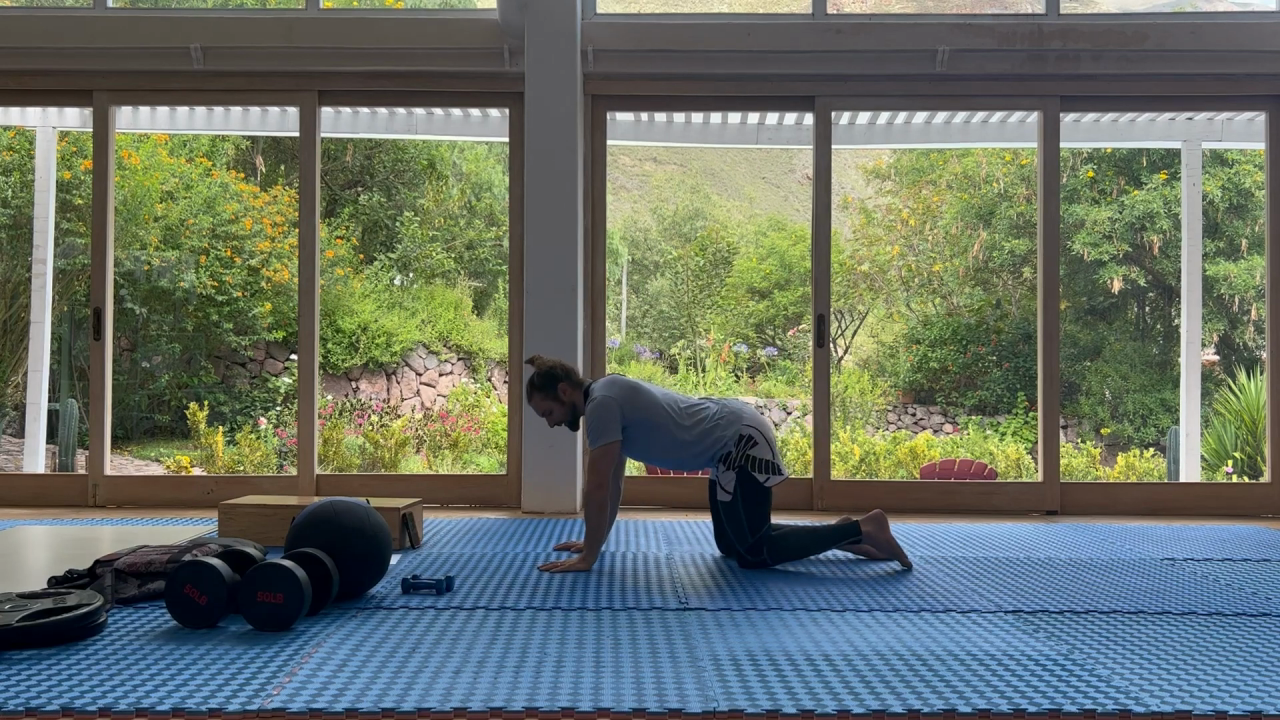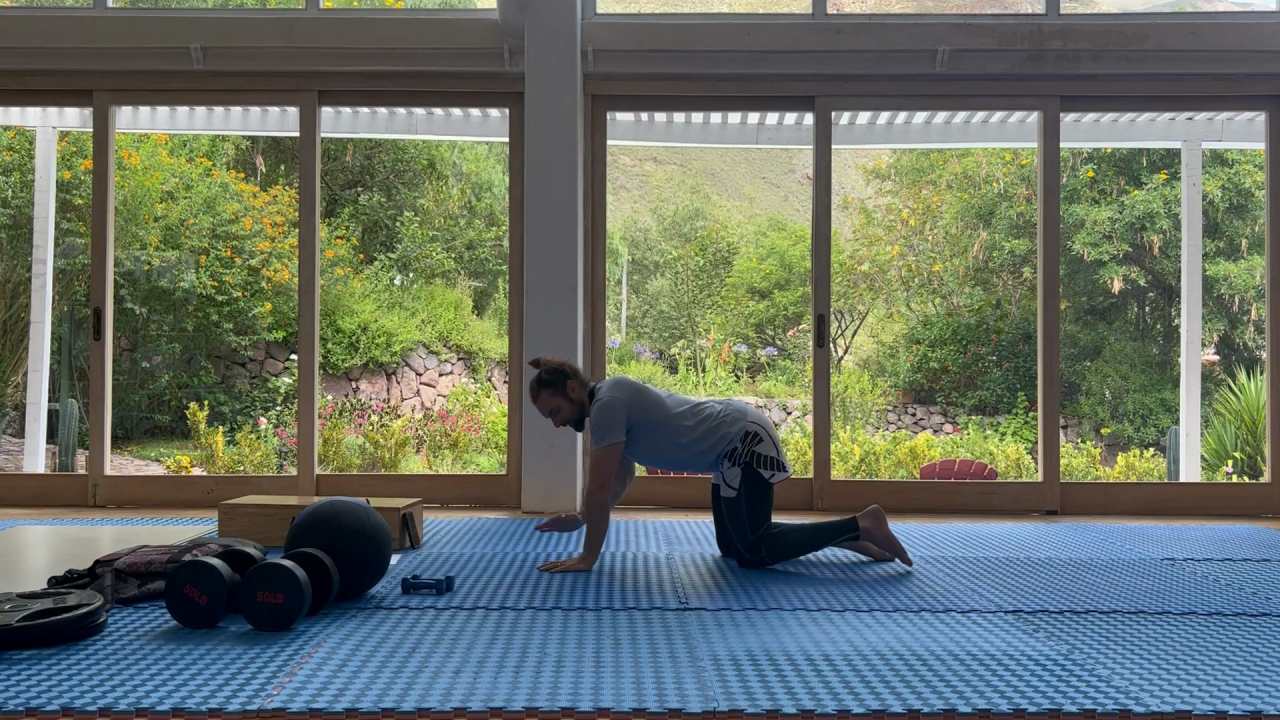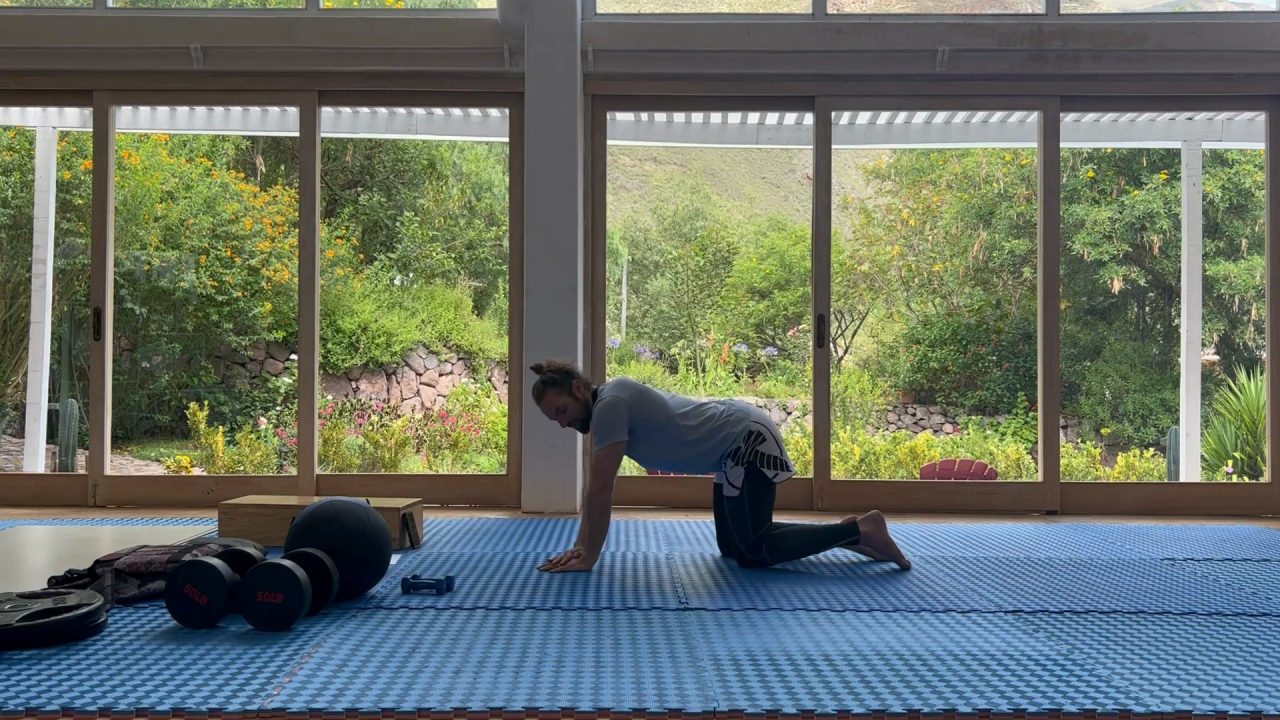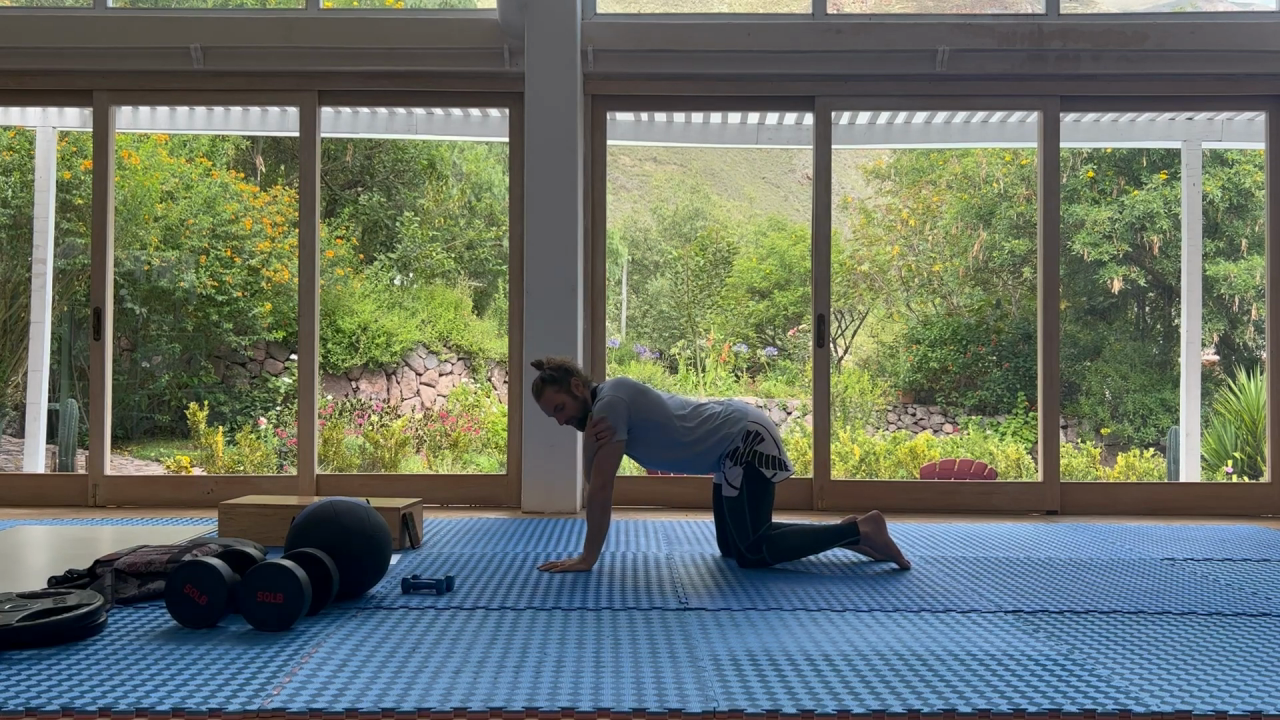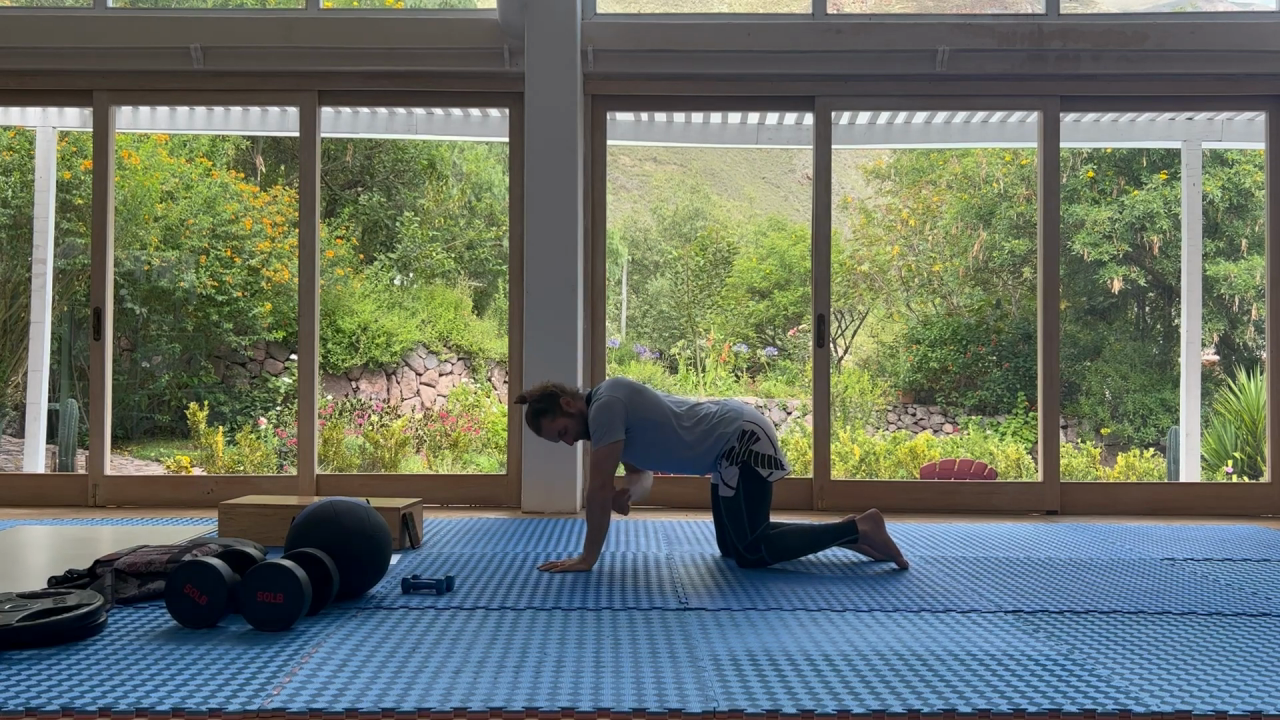
dt=0.4s
person 1, frame 1
left shoulder: (601, 404)
right shoulder: (609, 395)
left elbow: (597, 488)
right elbow: (612, 481)
left wrist: (588, 556)
right wrist: (595, 539)
left hip: (740, 442)
right hip: (733, 435)
left knee: (754, 553)
right knee: (731, 543)
left ankle: (861, 529)
right ankle: (844, 533)
person 1, frame 2
left shoulder: (606, 405)
right shoulder: (611, 401)
left elbow: (599, 488)
right elbow: (621, 479)
left wrist: (588, 557)
right wrist: (579, 517)
left hip: (744, 441)
right hip: (735, 440)
left knee: (752, 553)
right knee: (731, 544)
left ankle: (859, 524)
right ankle: (844, 533)
person 1, frame 3
left shoulder: (609, 406)
right shoulder: (609, 405)
left elbow: (600, 490)
right elbow: (601, 486)
left wrist: (588, 557)
right wrist: (579, 543)
left hip: (747, 439)
right hip: (737, 440)
left knee: (752, 553)
right knee: (731, 544)
left ankle: (858, 530)
right ankle: (845, 531)
person 1, frame 4
left shoulder: (608, 404)
right shoulder: (605, 406)
left elbow: (602, 490)
right elbow: (600, 482)
left wrist: (587, 558)
right wrist: (592, 449)
left hip: (745, 440)
right hip: (737, 438)
left knee: (753, 553)
right knee: (732, 545)
left ankle: (858, 529)
right ankle: (848, 531)
person 1, frame 5
left shoulder: (604, 406)
right shoulder: (611, 409)
left elbow: (598, 490)
right elbow: (639, 467)
left wrist: (587, 558)
right wrist: (623, 495)
left hip: (742, 439)
right hip: (734, 437)
left knee: (752, 553)
right knee: (732, 545)
left ankle: (857, 529)
right ankle: (847, 532)
